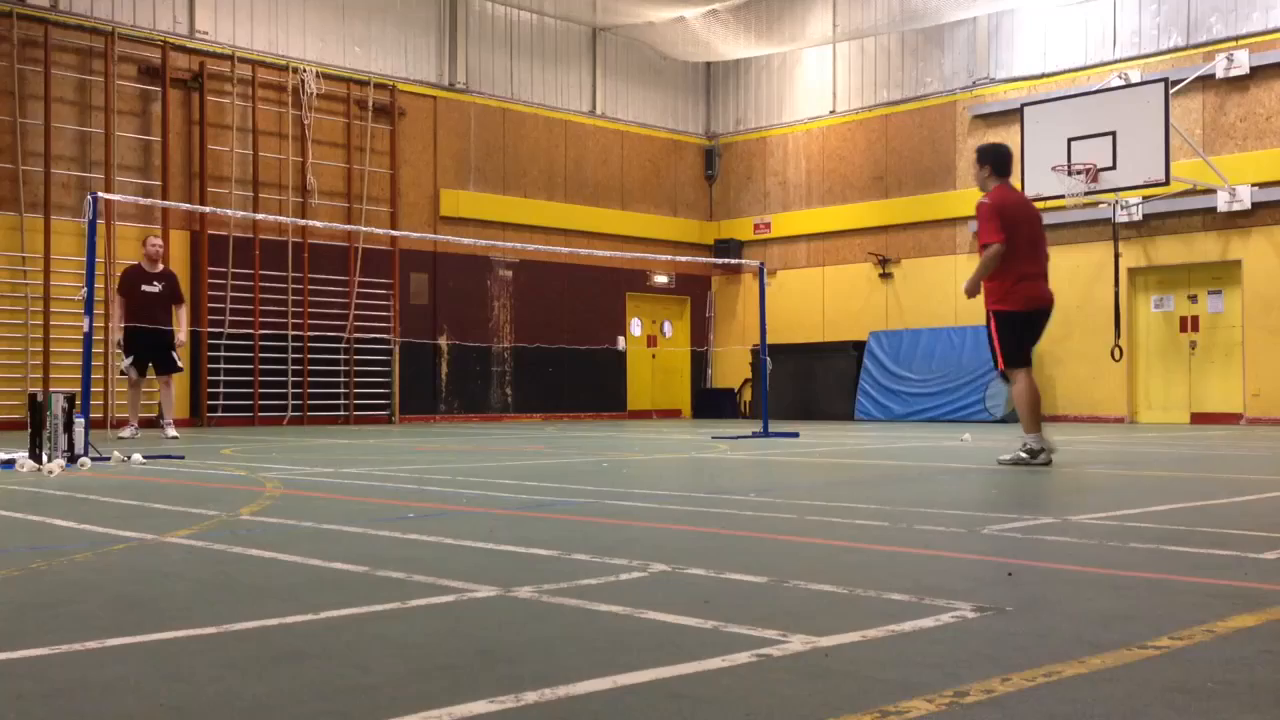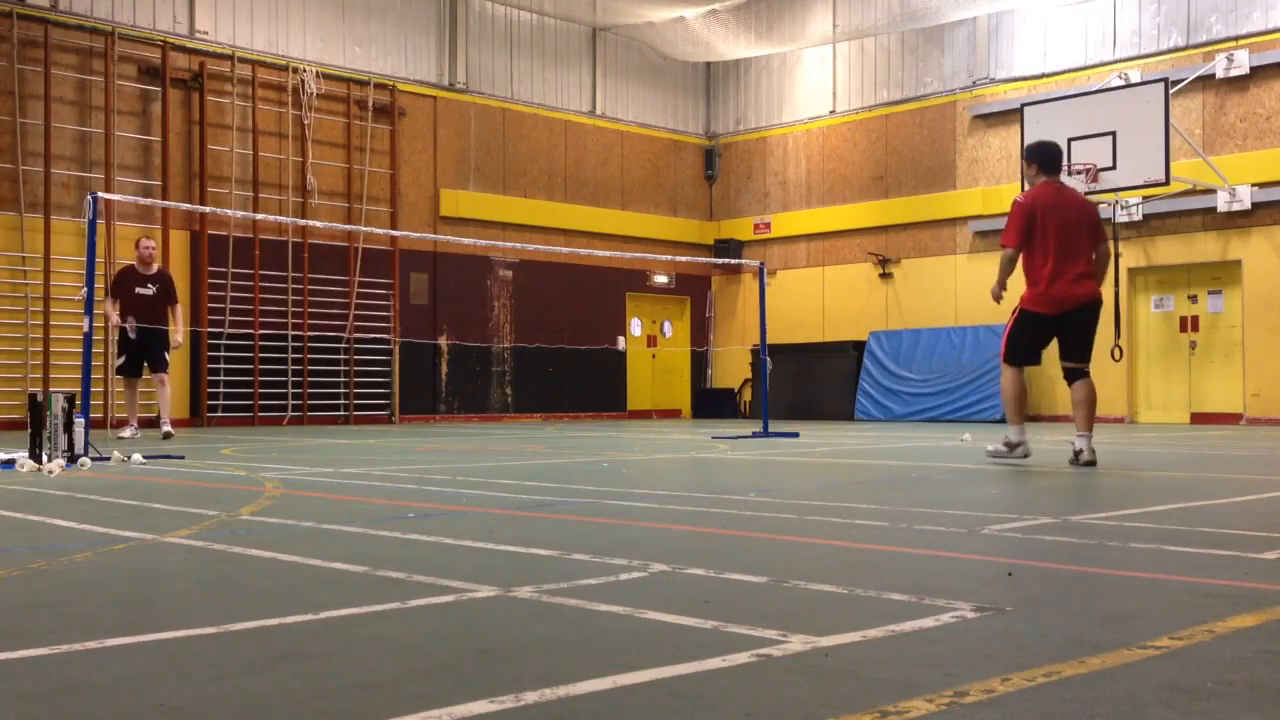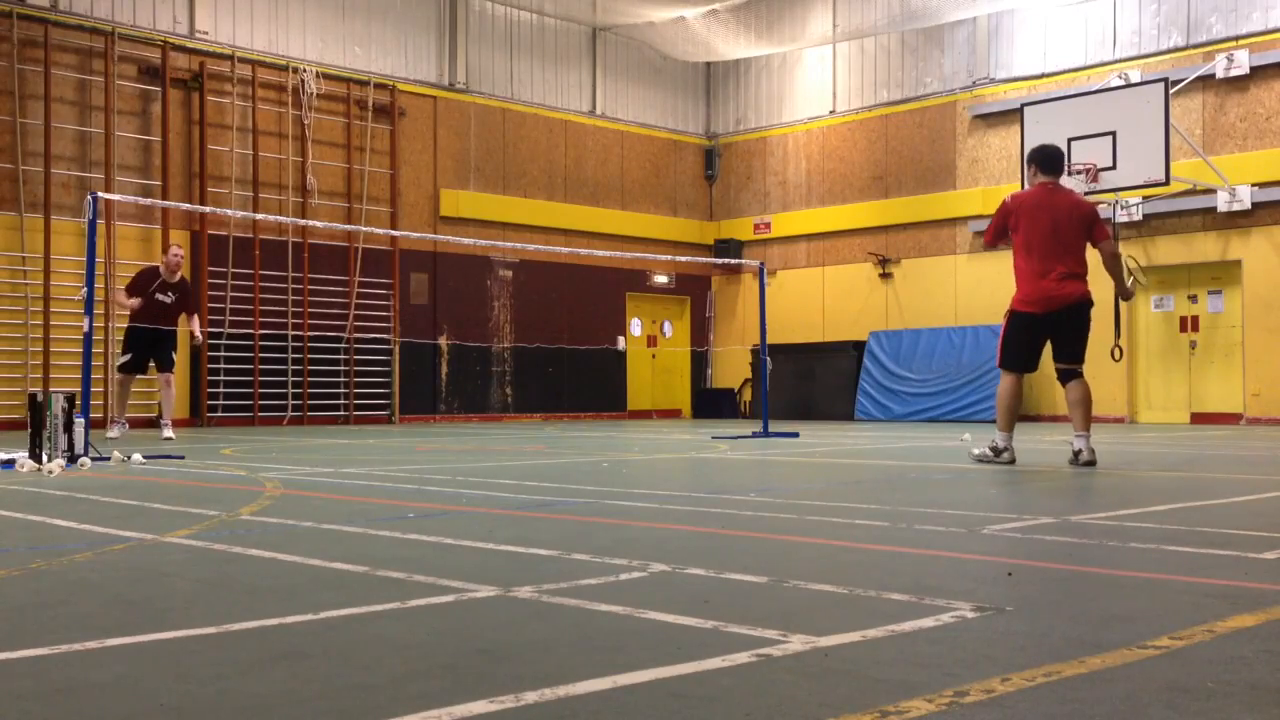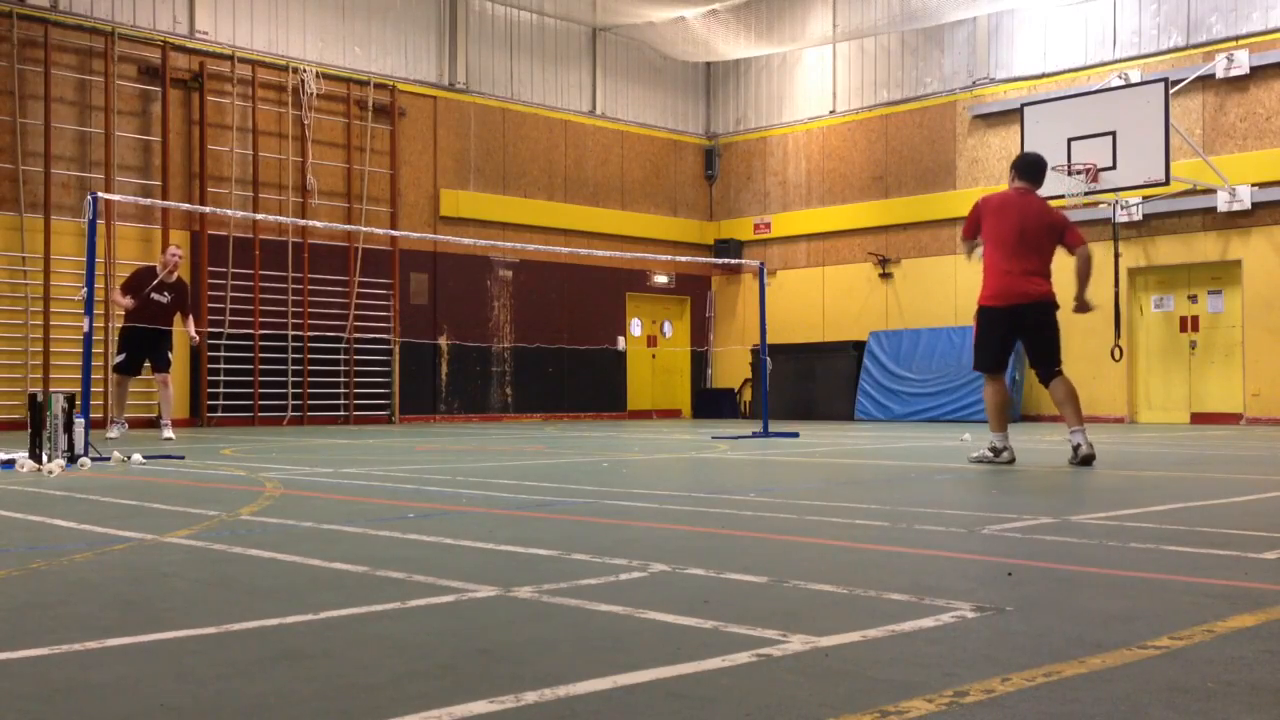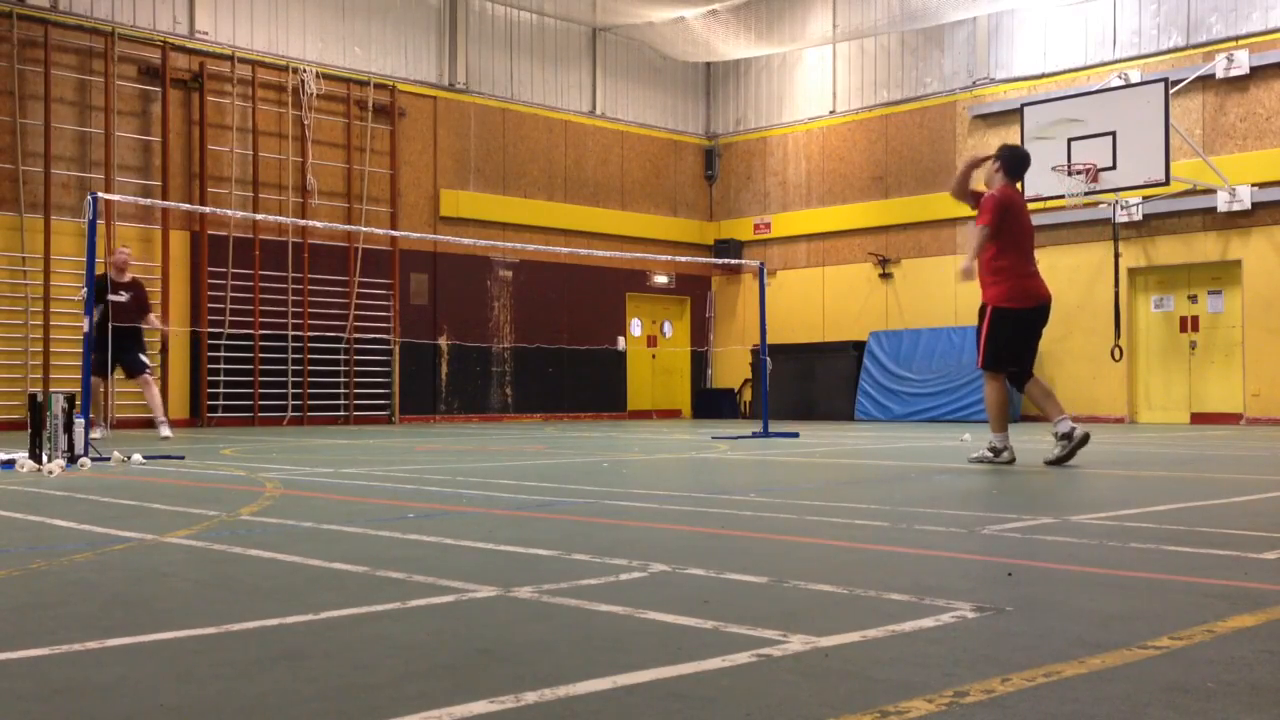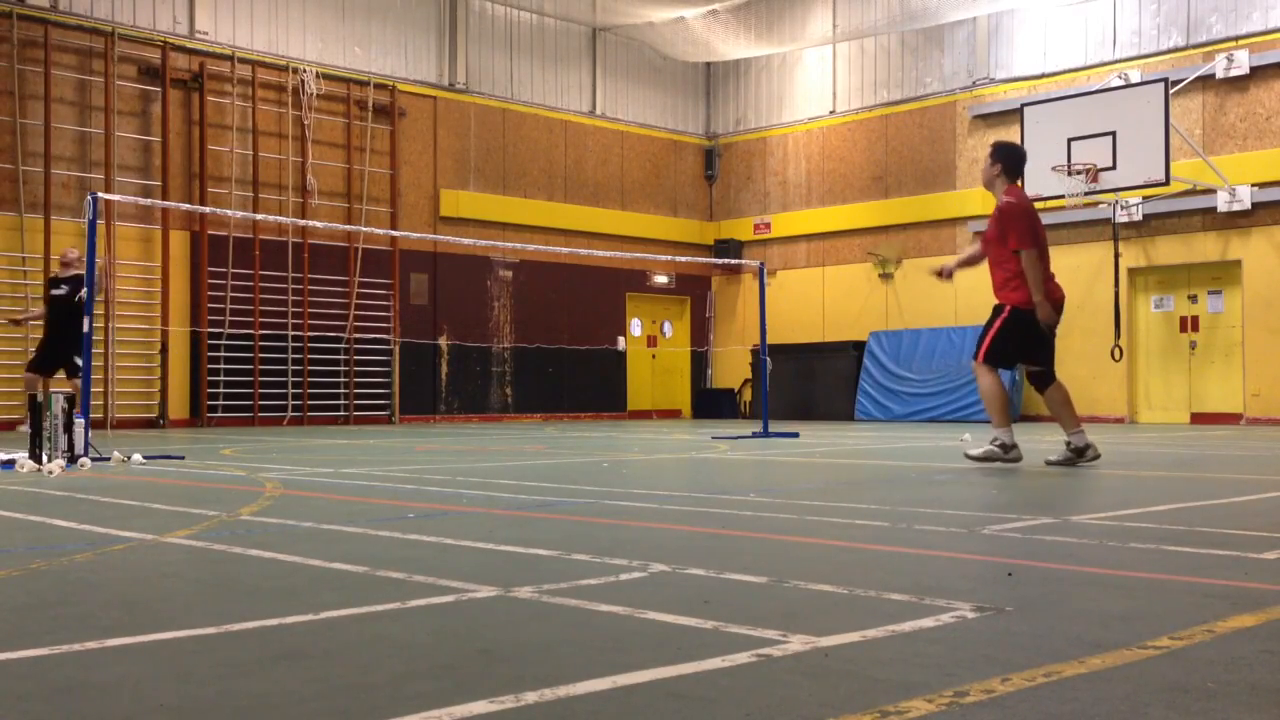
dt=0.5s
person 1, frame 1
left shoulder: (990, 203)
right shoulder: (1027, 204)
left elbow: (995, 250)
right elbow: (1043, 254)
left wrist: (975, 281)
left hip: (1008, 301)
right hip: (1037, 298)
left knee: (1015, 372)
right knee: (1018, 371)
left ankle: (1033, 446)
right ankle: (1036, 439)
person 1, frame 2
left shoulder: (1027, 202)
right shoulder: (1085, 204)
left elbow: (1011, 251)
right elbow: (1104, 253)
left wrist: (1000, 283)
right wrist: (1091, 285)
left hip: (1042, 300)
right hip: (1084, 299)
left knee: (1011, 363)
right knee: (1078, 372)
left ankle: (1016, 438)
right ankle: (1084, 446)
person 1, frame 3
left shoulder: (1015, 203)
right shoulder: (1083, 206)
left elbow: (988, 242)
right elbow: (1109, 250)
right wrist: (1121, 286)
left hip: (1031, 302)
right hip: (1074, 301)
left knee: (1011, 371)
right knee: (1072, 373)
left ankle: (1002, 445)
right ankle: (1082, 446)
person 1, frame 4
left shoulder: (988, 203)
right shoulder: (1053, 216)
left elbow: (967, 239)
right elbow: (1083, 254)
left wrist: (974, 248)
right wrist: (1081, 296)
left hip: (997, 300)
right hip: (1039, 301)
left knee: (992, 374)
right knee: (1051, 373)
left ankle: (999, 446)
right ankle: (1080, 441)
person 1, frame 5
left shoulder: (998, 197)
right shoulder: (1008, 198)
left elbow: (984, 229)
right elbow: (957, 191)
left wrist: (971, 259)
right wrist: (970, 164)
left hip: (1006, 300)
right hip: (1033, 299)
left knee: (993, 372)
right knee: (1020, 373)
left ankle: (999, 446)
right ankle: (1067, 428)
person 1, frame 6
left shoulder: (1010, 204)
right shoulder: (1008, 205)
left elbow: (1028, 253)
right elbow: (985, 248)
left wrist: (1040, 301)
right wrist: (955, 264)
left hip: (1022, 302)
right hip: (1032, 304)
left knee: (983, 363)
right knee: (1041, 374)
left ankle: (1004, 441)
right ankle: (1080, 444)
person 2, frame 1
left shoulder: (170, 277)
right shoulder: (130, 274)
left elbow: (180, 306)
right elbow: (119, 301)
left wrist: (182, 332)
right wrist: (117, 329)
left hip: (163, 334)
right hip: (135, 333)
left knee: (166, 379)
right knee: (134, 379)
left ankle: (168, 424)
right ankle: (133, 425)
person 2, frame 2
left shoulder: (164, 277)
right shoulder: (124, 275)
left elbow: (175, 306)
right elbow: (109, 300)
left wrist: (179, 332)
right wrist: (112, 316)
left hip: (157, 334)
right hip: (130, 334)
left knee: (161, 377)
right knee: (130, 380)
left ankle: (165, 423)
right ankle: (132, 425)
person 2, frame 3
left shoulder: (185, 286)
right shoulder: (146, 275)
left elbow: (192, 314)
right elbow: (120, 295)
left wrist: (196, 332)
right wrist: (129, 303)
left hip: (165, 336)
right hip: (138, 332)
left knee: (167, 377)
right knee: (124, 378)
left ankle: (167, 425)
right ankle: (119, 421)
person 2, frame 4
left shoulder: (181, 287)
right shoulder: (142, 274)
left elbow: (186, 315)
right elbow: (117, 294)
left wrist: (192, 332)
right wrist: (124, 303)
left hip: (161, 336)
right hip: (133, 333)
left knee: (163, 378)
right knee: (120, 378)
left ankle: (166, 425)
right ankle: (118, 422)
person 2, frame 5
left shoulder: (137, 286)
right shoulder: (99, 282)
left elbow: (147, 314)
left wrist: (159, 326)
left hip: (132, 341)
right hip: (104, 341)
left knee: (145, 378)
right knee: (93, 382)
left ankle: (162, 423)
right ankle: (99, 425)
person 2, frame 6
left shoulder: (81, 279)
right shoulder: (51, 281)
left elbow: (97, 289)
left wrist: (100, 273)
right wrist: (24, 318)
left hip: (75, 340)
right hip: (51, 340)
left knee: (78, 383)
right knee: (29, 379)
right ankle: (33, 421)
